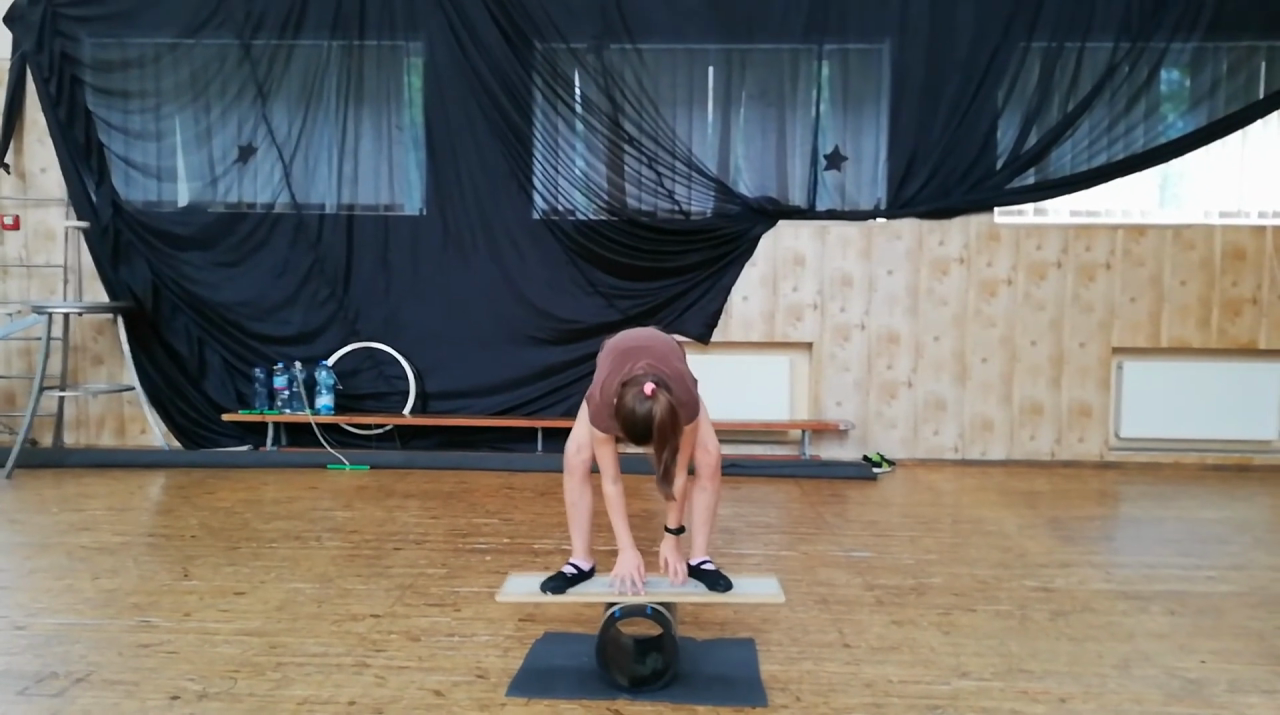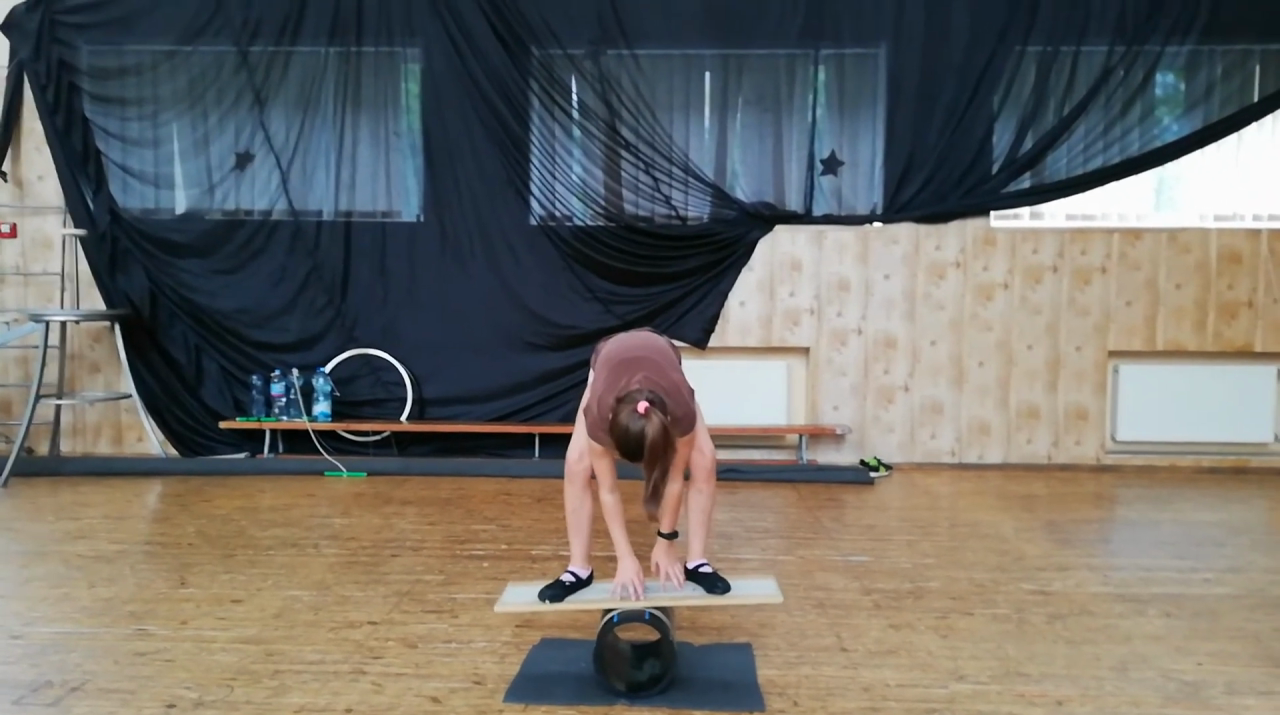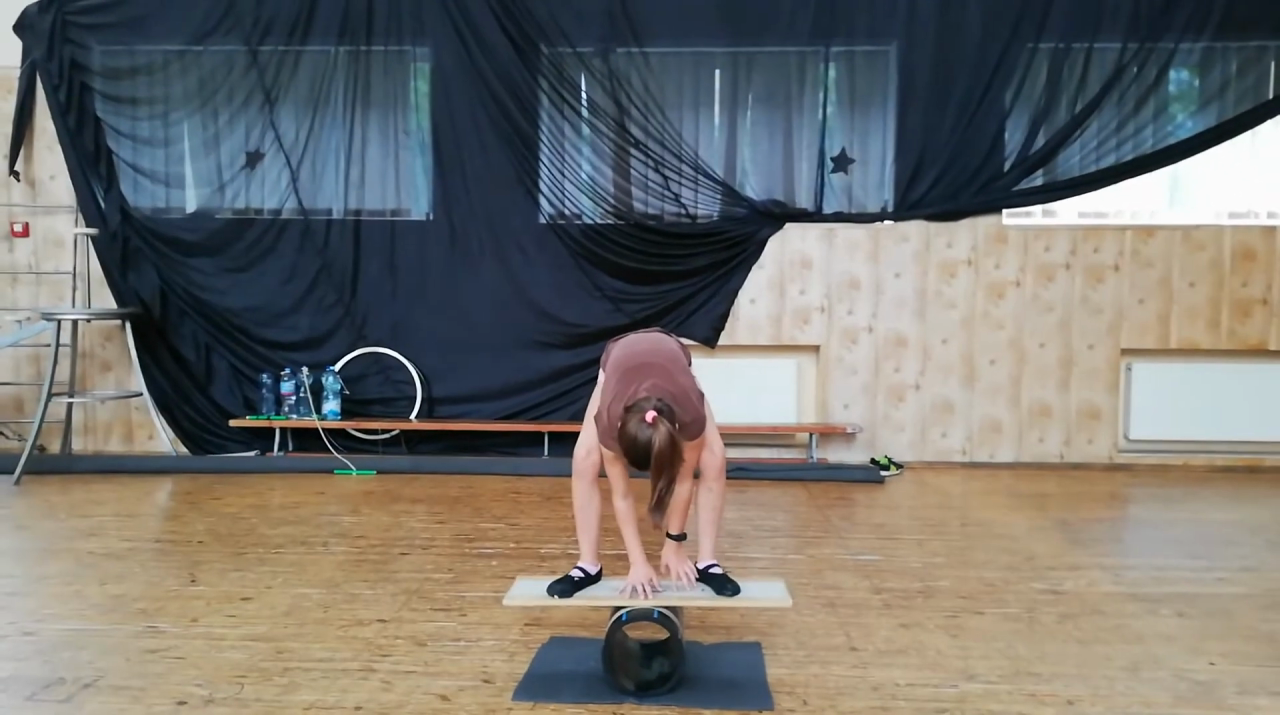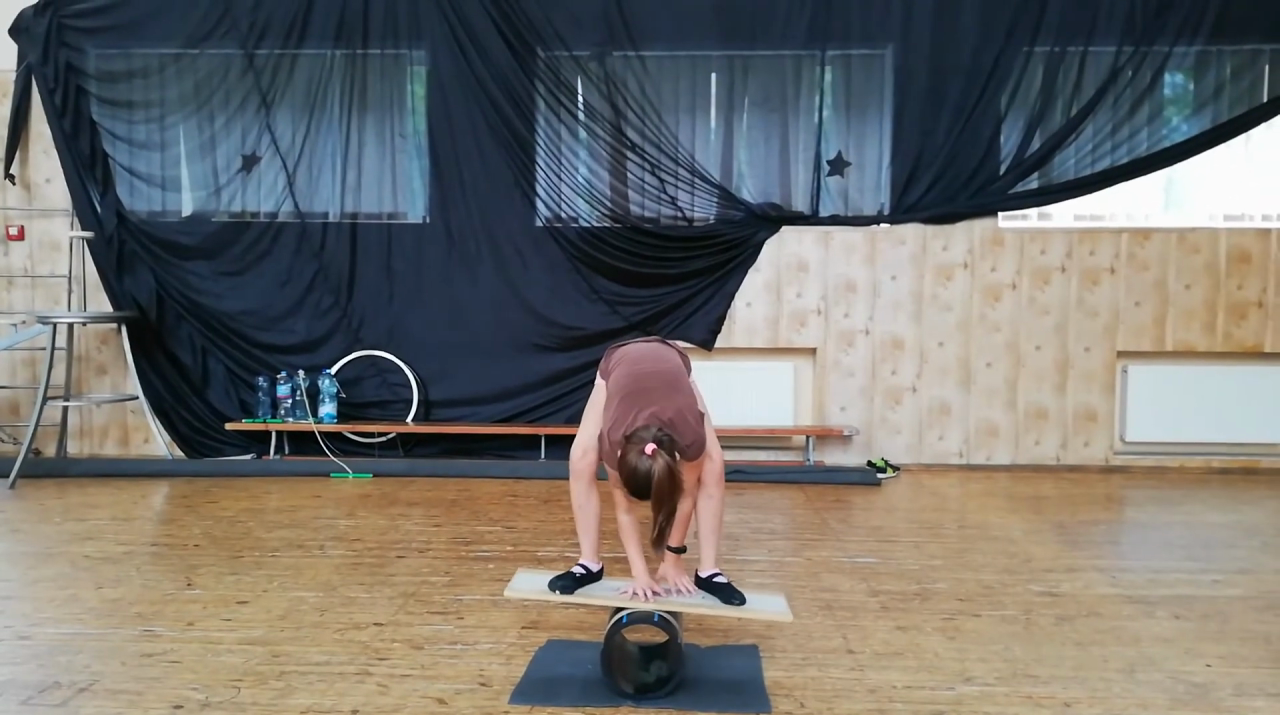
dt=0.5s
person 1, frame 1
left shoulder: (684, 399)
right shoulder: (602, 401)
left elbow: (678, 472)
right elbow: (611, 481)
left wrist: (672, 537)
right wrist: (626, 549)
left hip: (667, 370)
left knee: (709, 456)
right knee: (576, 455)
left ankle: (700, 560)
right ankle: (580, 561)
person 1, frame 2
left shoulder: (681, 409)
right shoulder: (599, 412)
left elbow: (674, 479)
right elbow: (607, 490)
left wrist: (665, 542)
right wrist: (625, 558)
left knee: (703, 460)
right knee: (577, 463)
left ankle: (696, 563)
right ankle: (579, 569)
person 1, frame 3
left shoulder: (690, 414)
right shoulder: (610, 419)
left elbow: (683, 480)
right elbow: (621, 495)
left wrist: (674, 543)
right wrist: (638, 562)
left knee: (713, 459)
right knee: (585, 460)
left ankle: (706, 563)
right ankle: (588, 566)
person 1, frame 4
left shoulder: (691, 436)
right shoulder: (614, 439)
left elbow: (686, 497)
right elbow: (624, 511)
left wrist: (673, 558)
right wrist: (640, 573)
left hip: (671, 362)
right hip: (617, 364)
left knee: (712, 465)
right knee: (582, 460)
left ankle: (708, 571)
right ankle: (589, 565)
